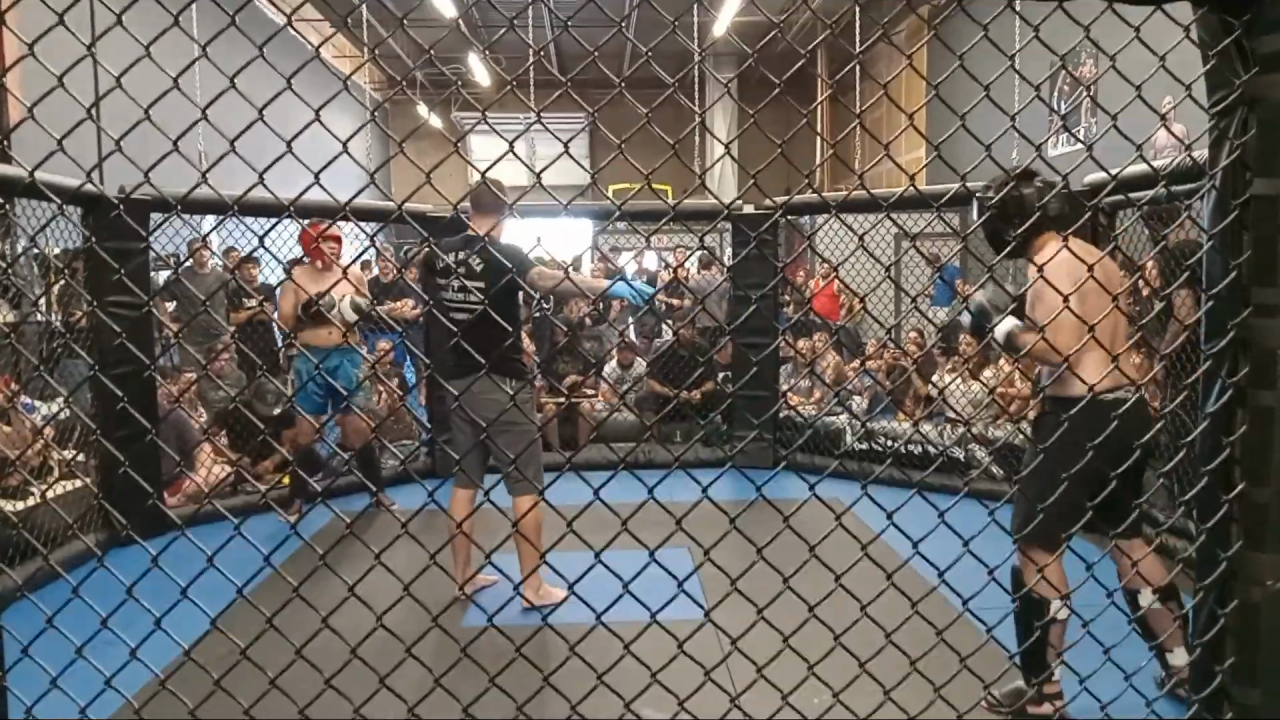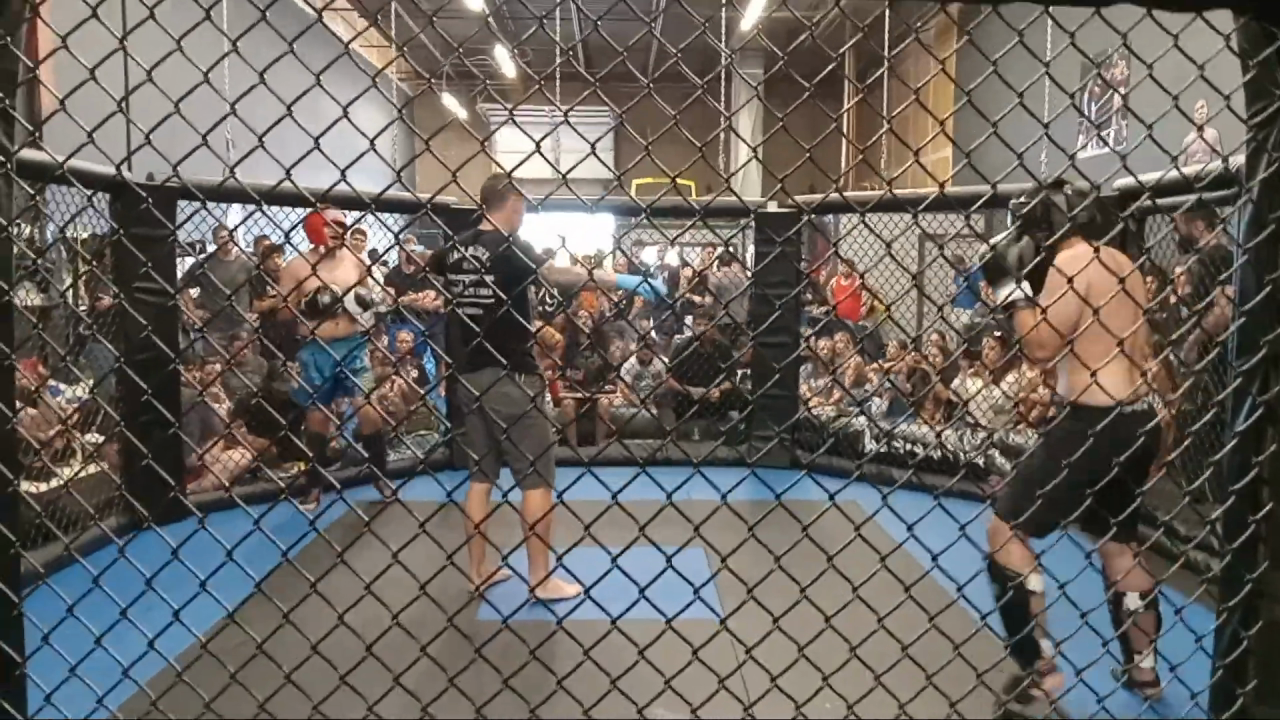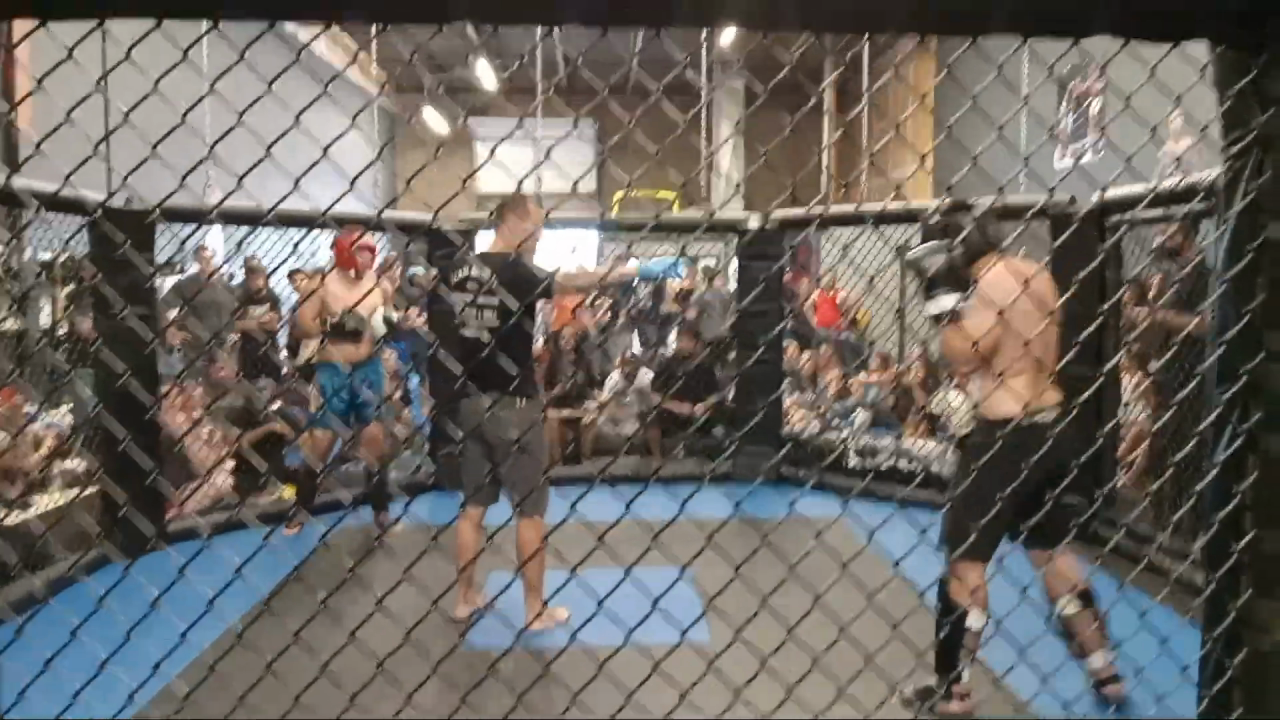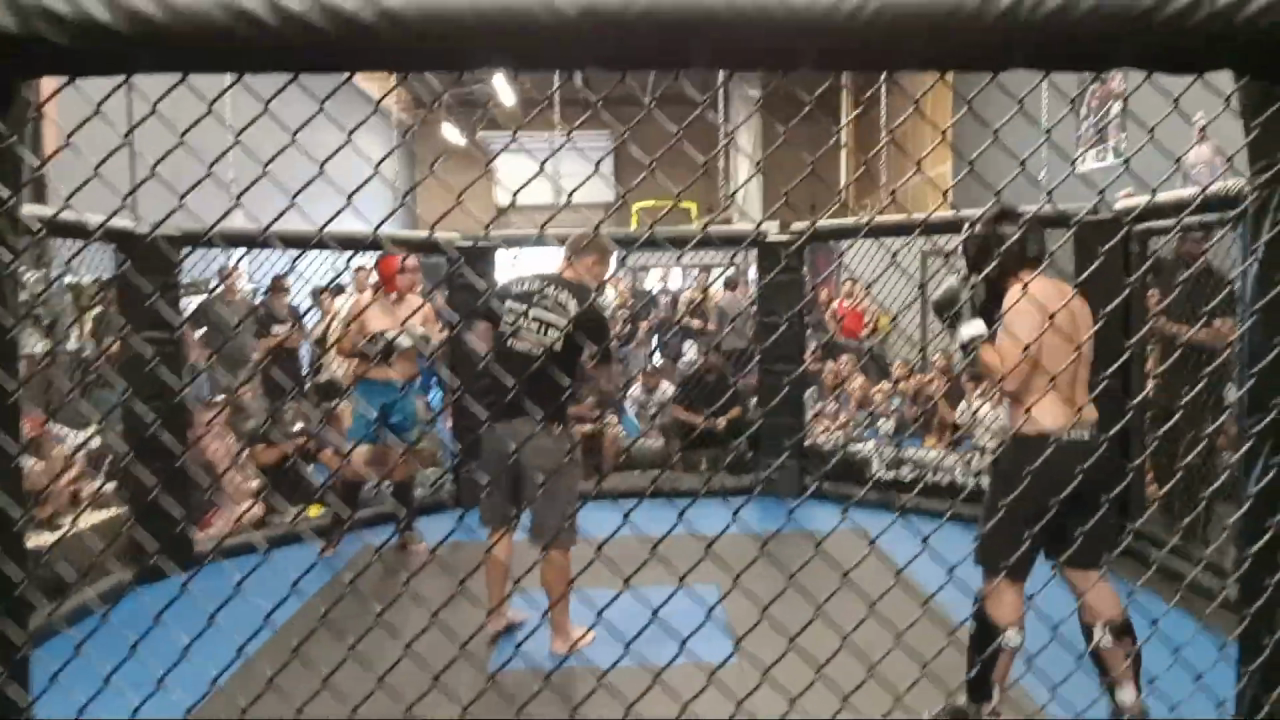
dt=0.5s
person 1, frame 1
left shoulder: (1051, 260)
right shoulder: (1096, 256)
left elbow: (1058, 347)
left wrist: (999, 325)
right wrist: (1017, 324)
left hip: (1082, 416)
right hip: (1127, 411)
left knee: (1036, 547)
right knee: (1128, 538)
right ankle: (1181, 663)
person 1, frame 2
left shoulder: (1069, 261)
right shoulder: (1119, 263)
left elbow: (1041, 347)
left wrist: (1012, 285)
right wrist: (1032, 284)
left hip: (1094, 422)
right hip: (1134, 419)
left knee: (1006, 525)
right knee: (1119, 542)
left ankle: (1037, 666)
right ankle: (1143, 668)
person 1, frame 3
left shoulder: (995, 281)
right shoulder: (1034, 274)
left elbow: (963, 361)
left wrist: (943, 297)
right wrist: (955, 295)
left hip: (1007, 437)
right hip: (1048, 431)
left knee: (965, 560)
right knee: (1052, 552)
left ankle: (952, 689)
right ankle: (1105, 670)
person 1, frame 4
left shoulder: (1024, 295)
right shoulder: (1071, 295)
left elbow: (1009, 379)
left wrist: (967, 326)
right wrist: (990, 321)
left hip: (1041, 452)
right hip: (1087, 448)
left knee: (1003, 579)
right knee: (1088, 574)
person 2, frame 1
left shoulder: (442, 253)
right shoulder: (503, 255)
left elbow: (421, 259)
right elbow: (548, 280)
left wrist: (424, 254)
right wrist: (613, 286)
left hip: (459, 382)
right hip: (502, 384)
left knee: (465, 479)
right knee: (526, 484)
left ankle: (463, 576)
right ankle: (533, 585)
person 2, frame 2
left shoulder: (456, 249)
right shoulder: (510, 249)
left elbow: (428, 261)
right elbow: (557, 276)
right wrist: (622, 280)
left hip: (472, 376)
right hip: (511, 377)
left knee: (480, 475)
right knee: (536, 478)
left ankle: (479, 570)
right ankle: (542, 578)
person 2, frame 3
left shoulder: (456, 269)
right shoulder: (515, 272)
right elbow: (573, 282)
right wrist: (639, 270)
left hip: (469, 400)
right hip: (512, 403)
left knee: (474, 502)
right knee: (530, 507)
left ankle: (465, 597)
right ankle: (536, 609)
person 2, frame 4
left shoulder: (512, 289)
right shoulder: (589, 310)
left elbow: (477, 342)
left hip: (496, 422)
right hip: (544, 429)
left knee: (499, 522)
right knee: (555, 537)
left ankle: (497, 612)
right ankle: (562, 633)
person 3, frame 1
left shoulder: (1173, 256)
right shoulder: (1200, 251)
left elbow: (1184, 313)
left wrist: (1162, 357)
left hip: (1186, 362)
right hip: (1204, 355)
left knee: (1179, 438)
left ankle: (1188, 502)
person 3, frame 2
left shoulder: (1210, 259)
right shoulder: (1216, 258)
left elbow: (1228, 308)
left wrist: (1194, 342)
left hip: (1211, 365)
right hip: (1207, 363)
left knee: (1204, 438)
right knee: (1206, 434)
left ankle: (1217, 505)
right ankle: (1212, 499)
person 3, frame 3
left shoulder: (1200, 273)
right shoulder: (1167, 275)
left elbow: (1207, 324)
left wrist: (1159, 317)
left hip: (1188, 379)
right hip: (1170, 376)
left knee: (1171, 451)
right knee: (1183, 451)
left ankle: (1172, 524)
person 3, frame 4
left shoulder: (1217, 284)
right shoulder: (1165, 273)
left elbow: (1224, 338)
left wrist: (1175, 329)
left hip: (1201, 388)
right hip: (1166, 382)
left knee: (1192, 466)
right knee: (1160, 458)
left ankle: (1192, 539)
right ankle: (1176, 531)
person 4, frame 1
left shoulder: (354, 275)
right shoulder: (296, 278)
right elbow: (284, 323)
right wrist: (305, 312)
left hip: (347, 357)
right hip: (310, 359)
left knee: (360, 426)
right knee: (306, 429)
left ankle: (377, 490)
right ankle: (297, 497)
person 4, frame 2
left shoulder: (356, 261)
right shoulder: (297, 267)
left elbow: (368, 295)
left wrist: (367, 300)
right wrist: (307, 306)
left hip: (353, 346)
right hip: (316, 350)
left knee: (368, 412)
right knee: (317, 417)
left ankle: (381, 476)
right ankle: (315, 484)
person 4, frame 3
left shoulder: (379, 285)
right shoulder: (324, 285)
right elbow: (303, 327)
right wrist: (333, 325)
left hip: (369, 369)
right hip: (333, 371)
left knee: (373, 439)
right knee: (322, 442)
left ankle: (381, 509)
right ankle: (302, 507)
person 4, frame 4
left shoulder: (421, 307)
right shoulder: (363, 306)
left elbow: (434, 347)
right elbow: (342, 346)
left wrist: (424, 342)
right wrist: (366, 348)
left hip: (405, 392)
right hip: (368, 390)
left knee: (404, 462)
right knee: (357, 460)
left ankle: (406, 529)
